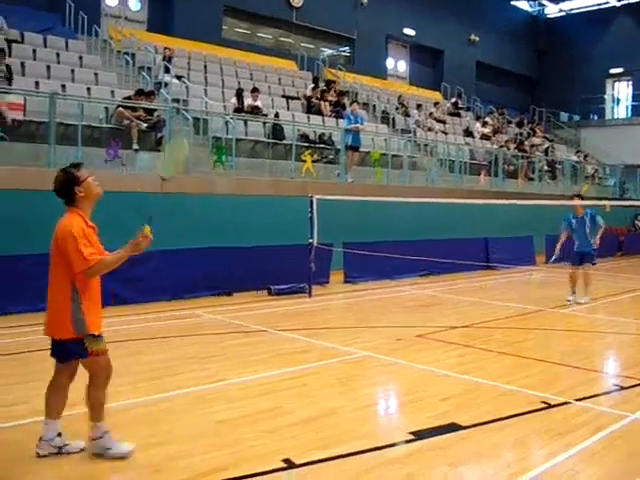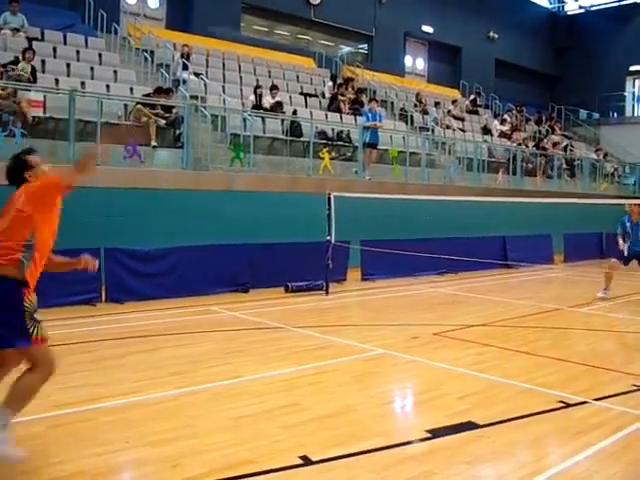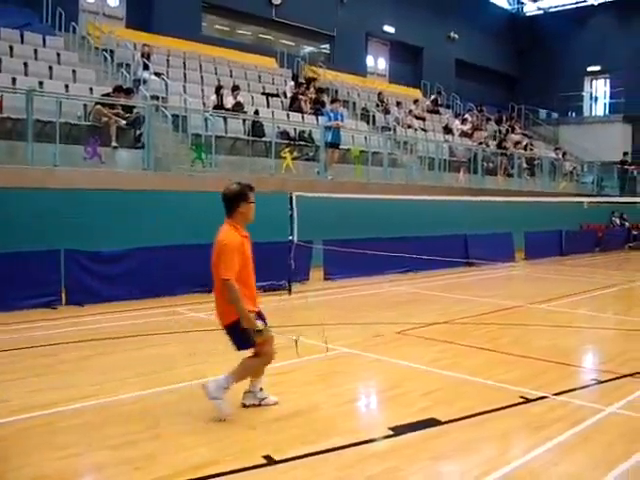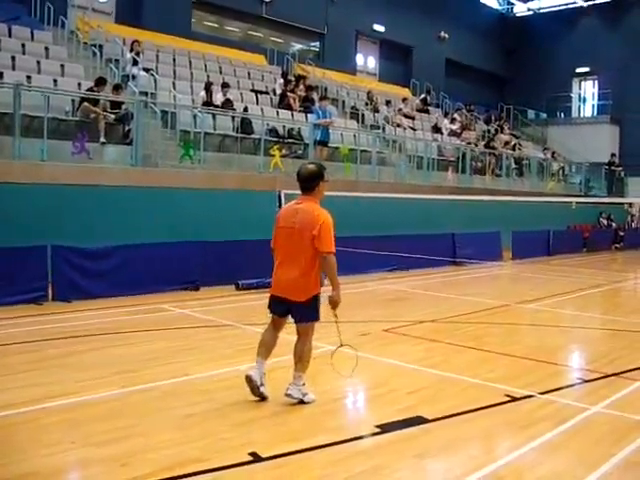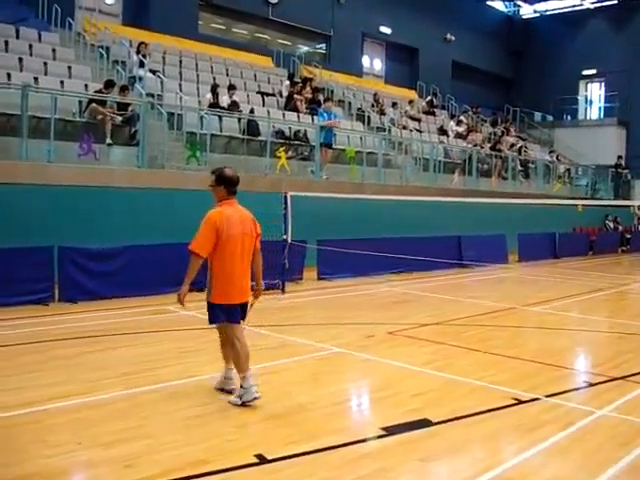
dt=1s
person 1, frame 1
left shoulder: (82, 224)
right shoulder: (71, 226)
left elbow: (101, 260)
right elbow: (91, 269)
left wrist: (134, 248)
right wrist: (130, 250)
left hip: (72, 316)
right hip: (73, 318)
left knee: (63, 375)
right knee: (102, 370)
left ankle: (50, 439)
right ankle: (99, 437)
person 1, frame 2
left shoulder: (29, 204)
right shoulder: (39, 191)
left elbow: (42, 260)
right elbow: (78, 171)
left wrist: (75, 263)
right knee: (43, 364)
person 1, frame 3
left shoulder: (236, 234)
right shoulder: (232, 239)
right elbow: (227, 282)
right wrist: (244, 316)
left hip: (245, 307)
right hip: (239, 311)
left knee: (263, 348)
right knee: (266, 353)
left ankle: (255, 393)
right ankle: (219, 386)
person 1, frame 4
left shoulder: (284, 211)
right shoulder: (320, 216)
left elbow: (275, 248)
right elbow: (327, 256)
right wrist: (335, 289)
left hip: (280, 283)
right hip: (305, 287)
left knee: (274, 326)
right knee: (304, 335)
left ankle: (257, 371)
right ankle: (297, 386)
person 1, frame 5
left shoulder: (215, 216)
right shoulder: (248, 216)
left elbow: (199, 254)
right elbow: (257, 253)
left wrist: (186, 285)
right wrist: (258, 281)
left hip: (222, 290)
right hip: (242, 288)
left knee: (233, 336)
right knee: (230, 332)
left ankle: (248, 388)
right ankle: (228, 378)
